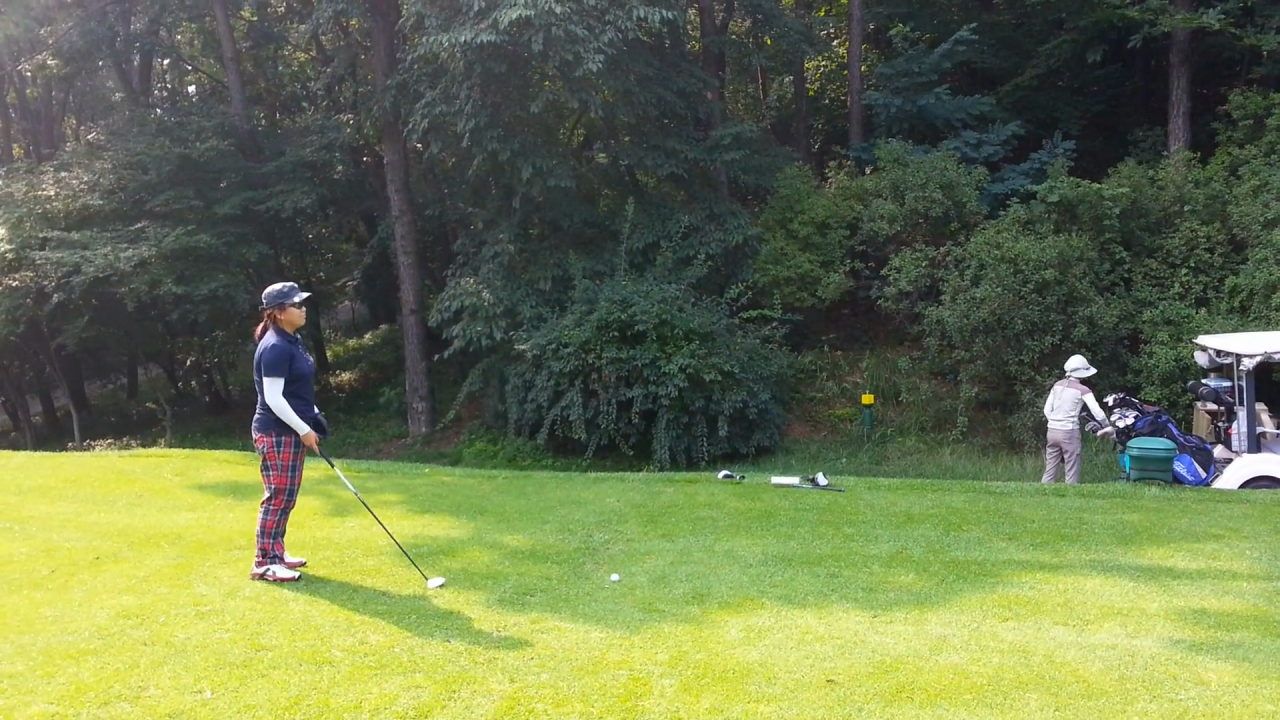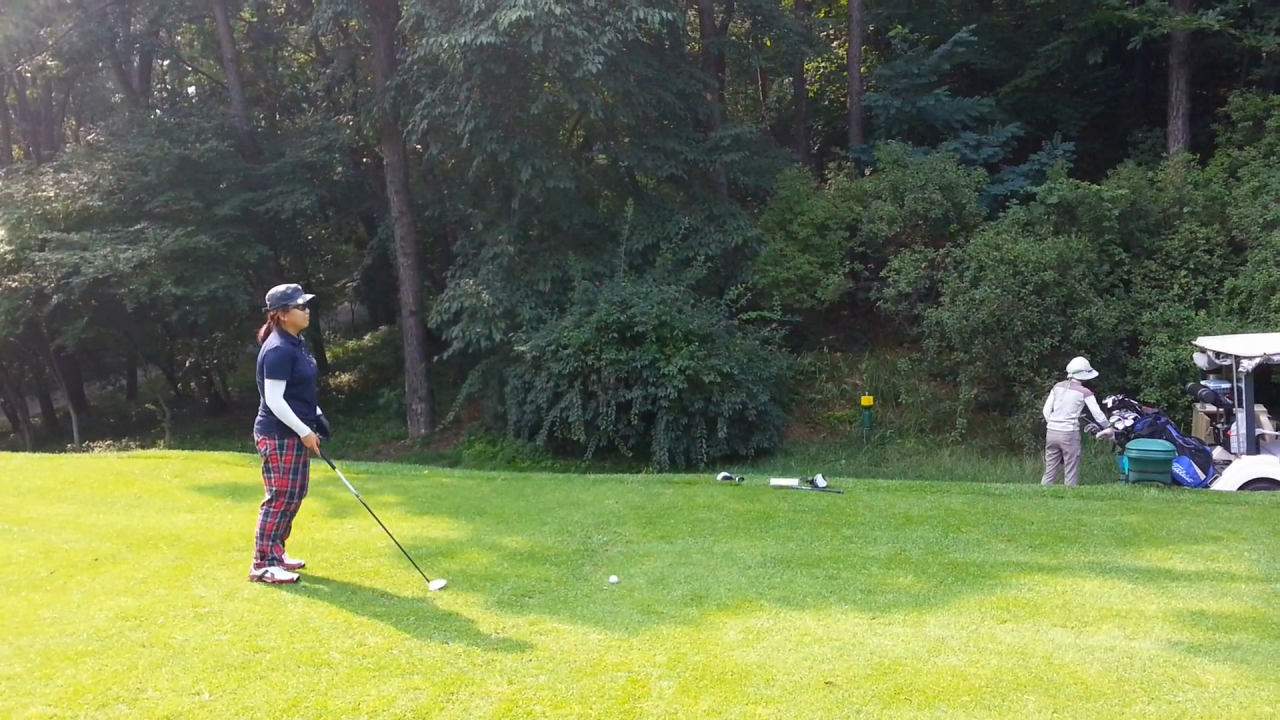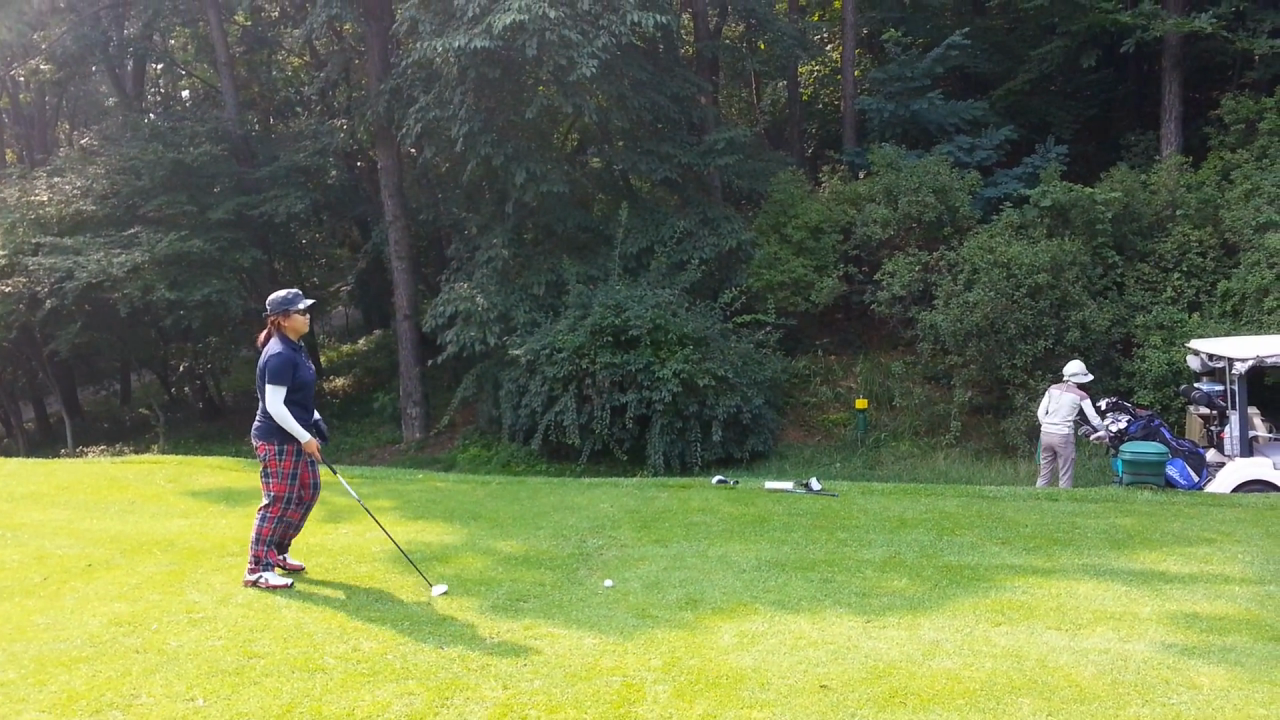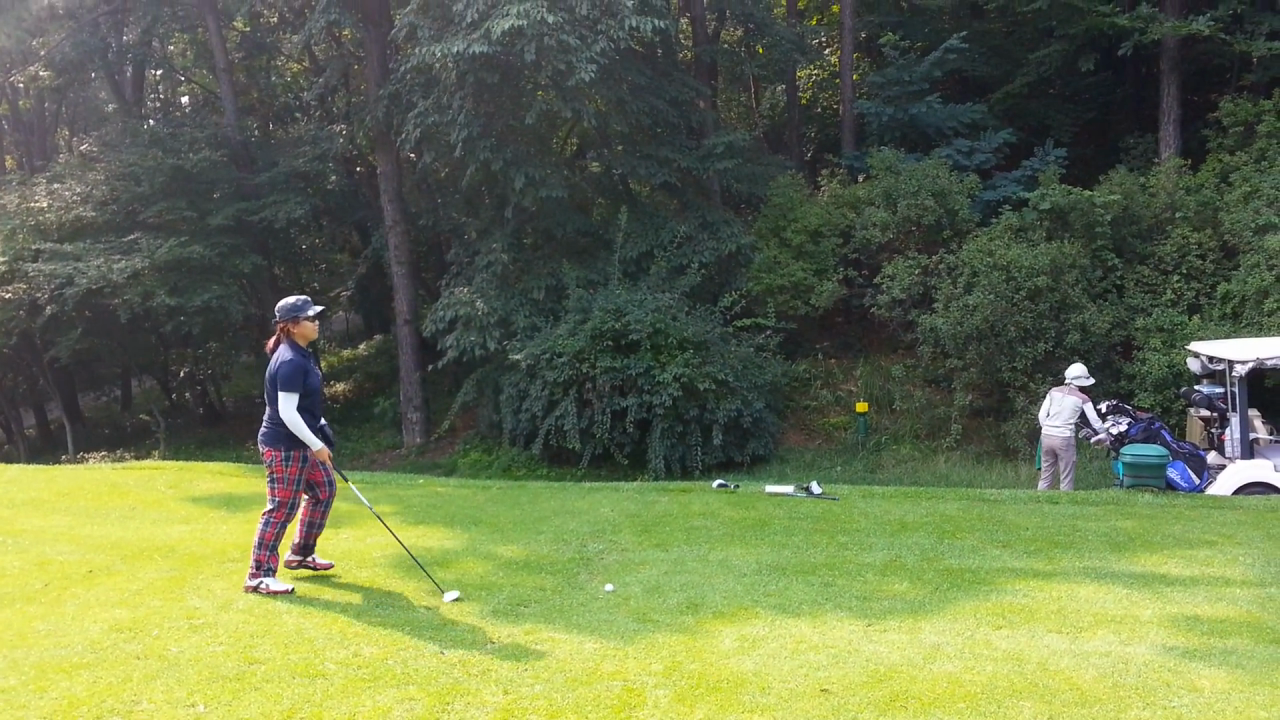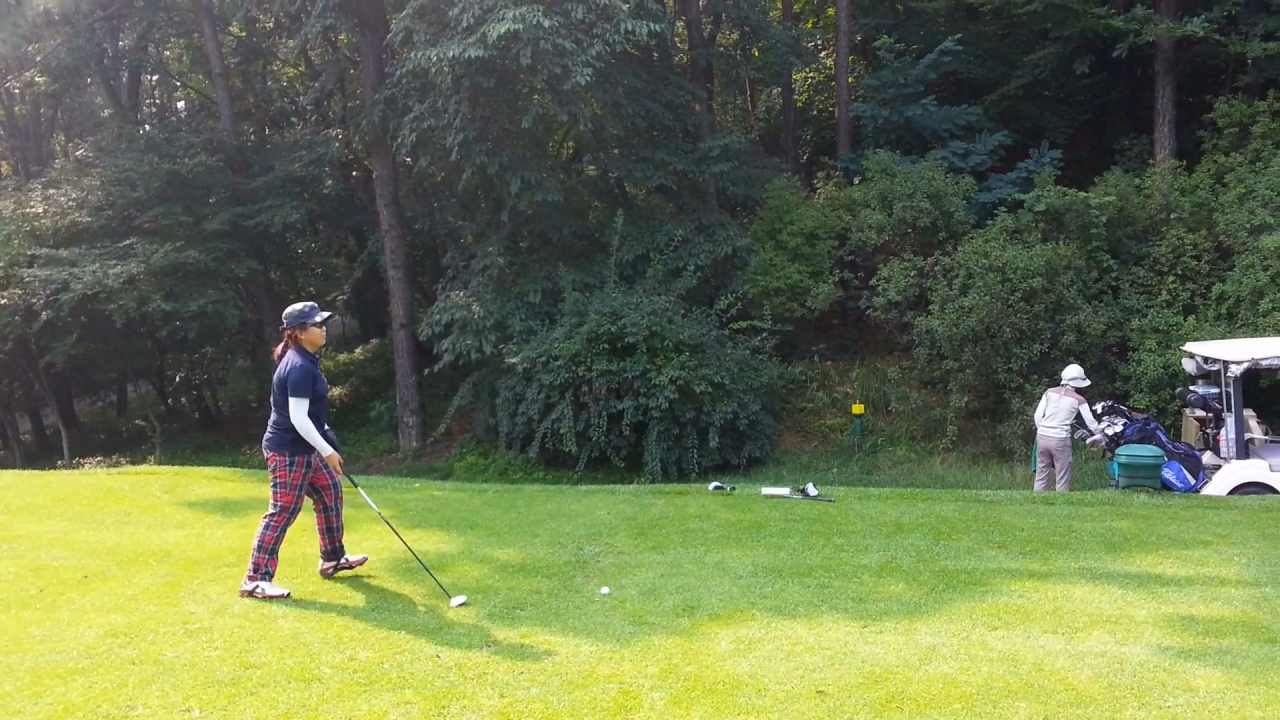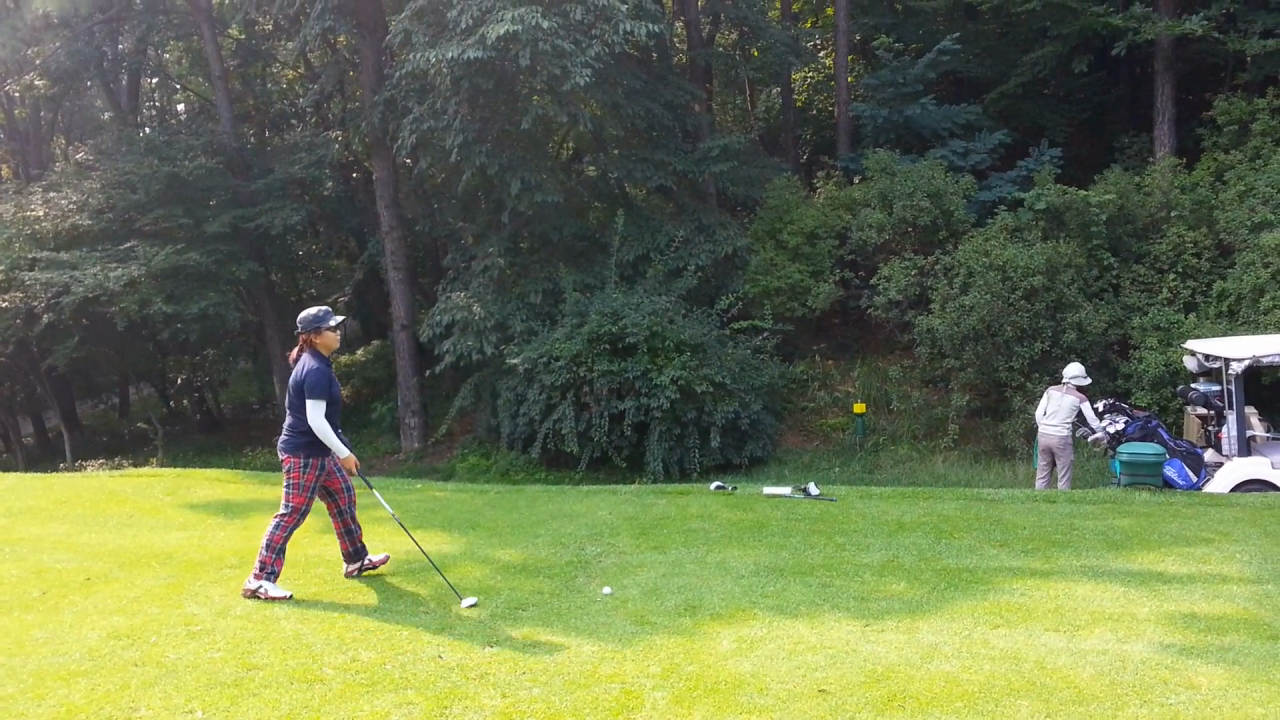
dt=0.1s
person 1, frame 1
left shoulder: (293, 341)
right shoulder: (275, 347)
right elbow: (273, 398)
left wrist: (313, 413)
right wrist: (304, 429)
left hip: (291, 430)
right hip: (276, 432)
left knee: (287, 494)
right knee: (279, 496)
left ankle: (275, 551)
right ankle: (264, 563)
person 1, frame 2
left shoulder: (296, 342)
right shoulder: (278, 349)
right elbow: (274, 400)
left wrist: (316, 414)
right wrist: (305, 431)
left hip: (293, 432)
right hip: (279, 435)
left knee: (295, 494)
right knee: (280, 498)
left ankle: (275, 552)
right ankle: (263, 564)
person 1, frame 3
left shoulder: (295, 348)
right shoulder: (279, 355)
right elbow: (274, 406)
left wrist: (314, 419)
right wrist: (306, 437)
left hip: (292, 437)
right hip: (277, 439)
left knee: (307, 491)
right knee: (277, 503)
left ankle: (279, 552)
right ankle: (257, 570)
person 1, frame 4
left shoulder: (302, 354)
right shoulder: (290, 362)
right elbow: (287, 413)
left wrist: (320, 424)
right wrist: (316, 444)
left hip: (299, 443)
right hip: (284, 445)
left knee: (324, 490)
right knee: (281, 508)
left ankle: (301, 553)
right ankle: (258, 575)
person 1, frame 5
left shoulder: (305, 361)
right shoulder: (299, 367)
right elbow: (298, 418)
left wrist: (325, 430)
right wrist: (328, 451)
left hip: (303, 448)
right hip: (288, 451)
left knee: (330, 495)
right knee: (281, 513)
left ankle: (333, 559)
right ankle: (255, 579)
person 1, frame 6
left shoulder: (319, 364)
right shoulder: (315, 370)
right elbow: (315, 421)
left wrist: (337, 435)
right wrist: (343, 453)
left hip: (317, 451)
right hip: (303, 453)
left knee: (343, 498)
right knee: (292, 514)
left ankle: (356, 559)
right ankle: (260, 579)
